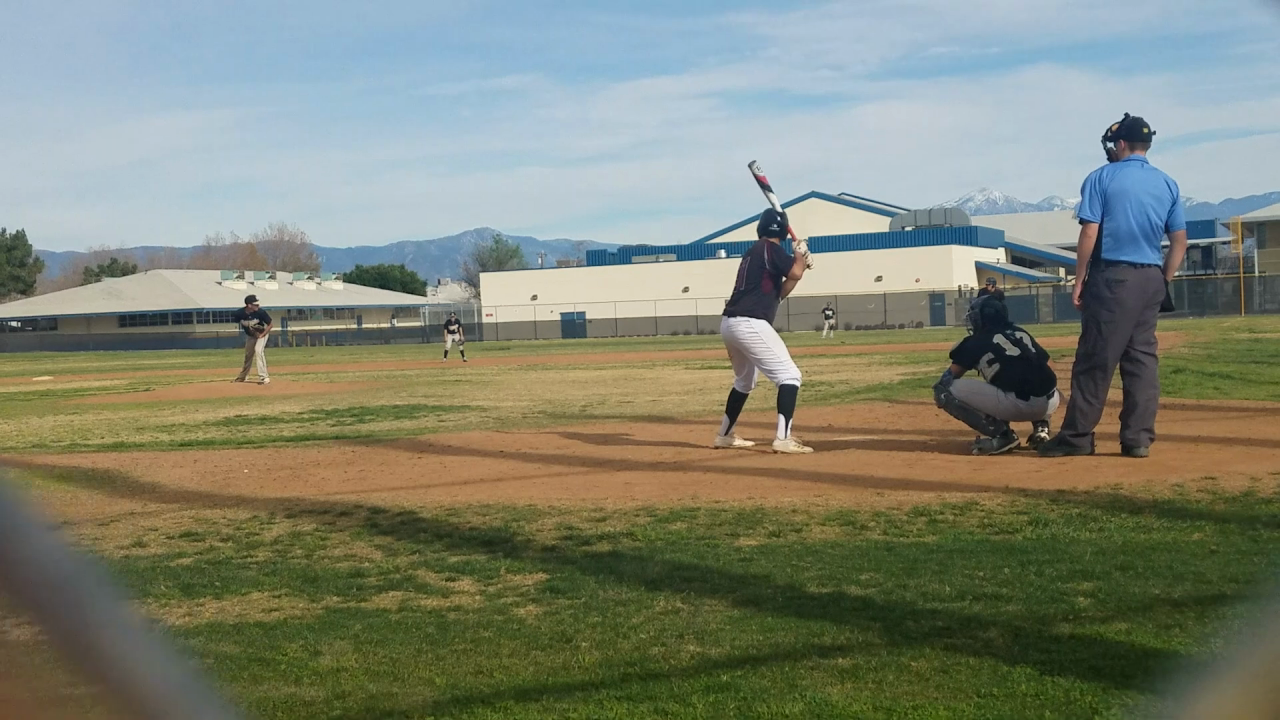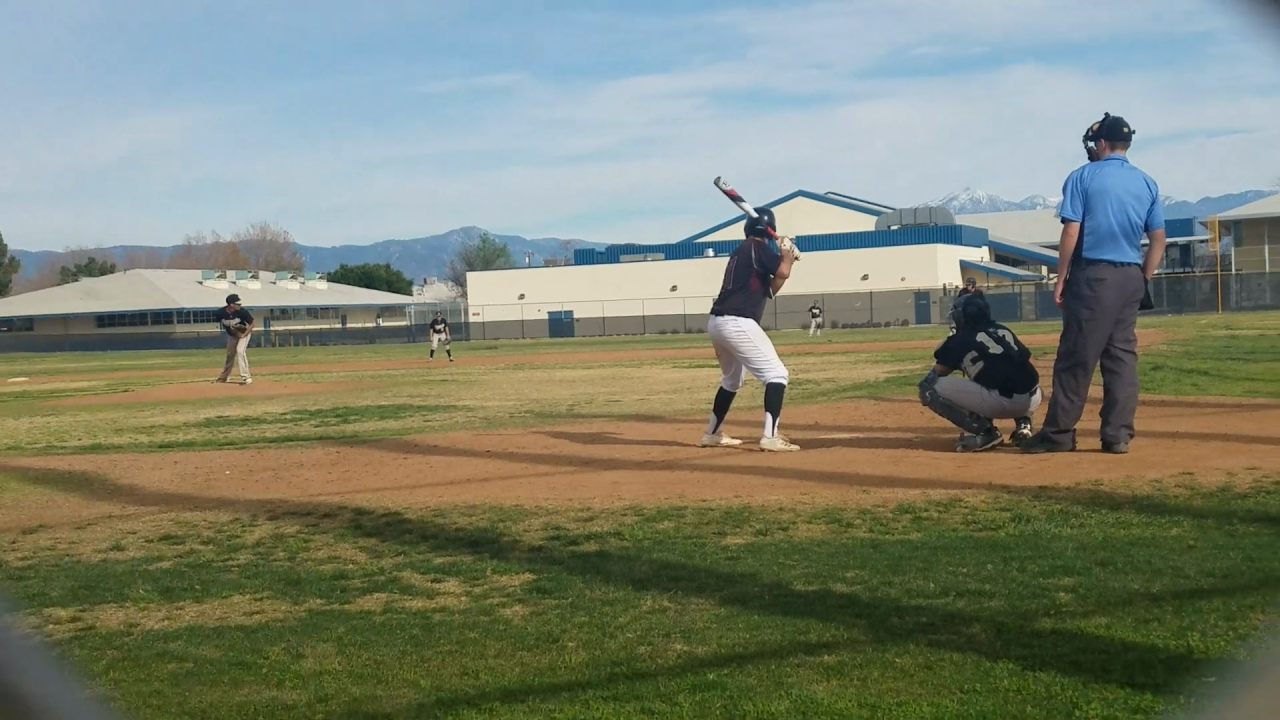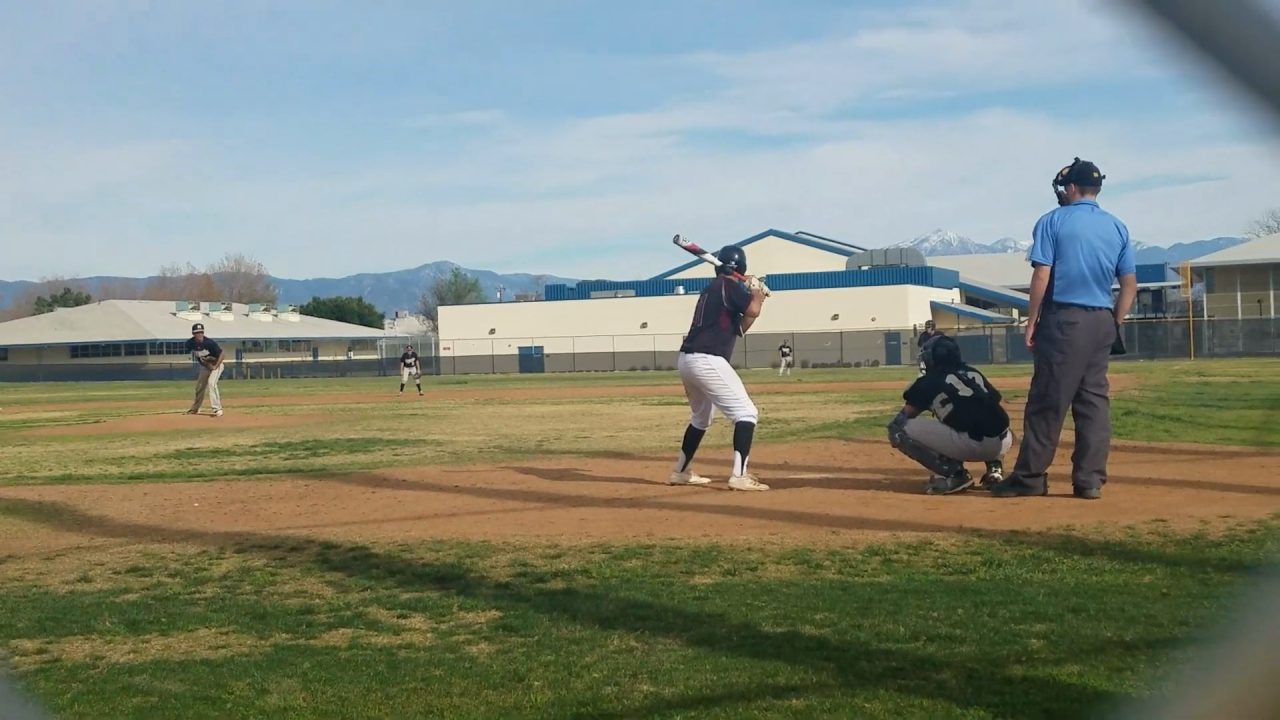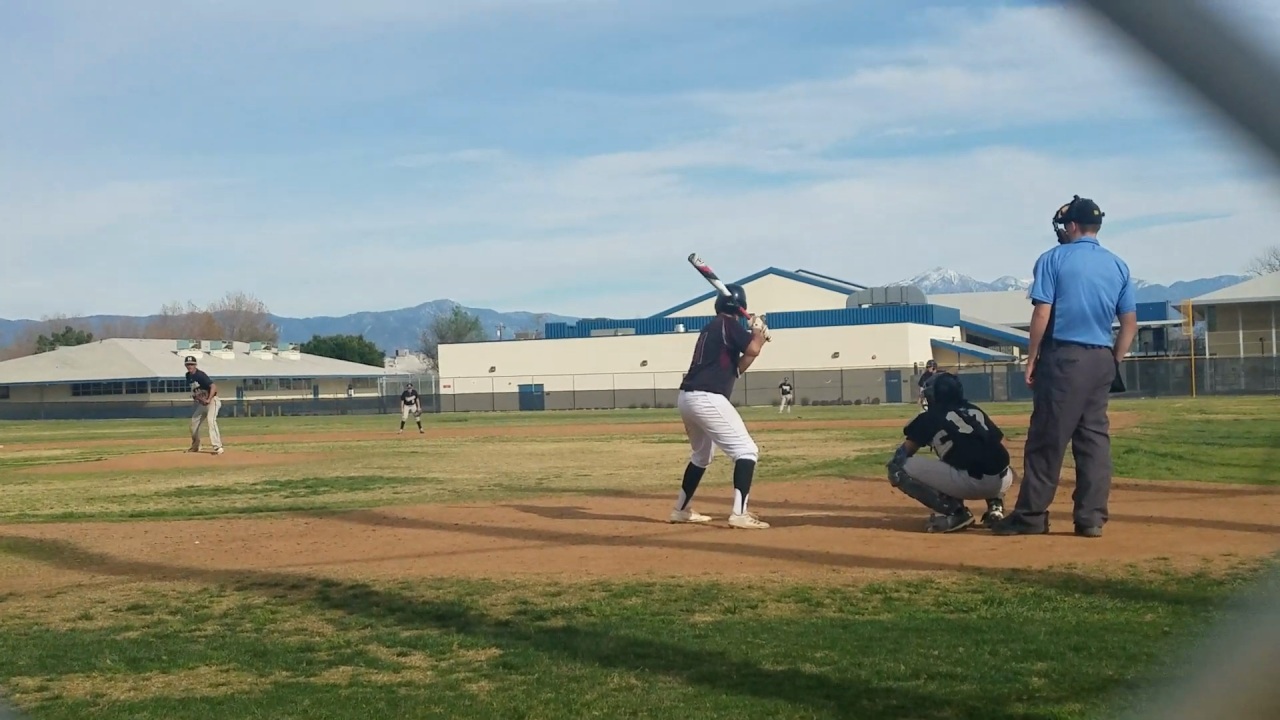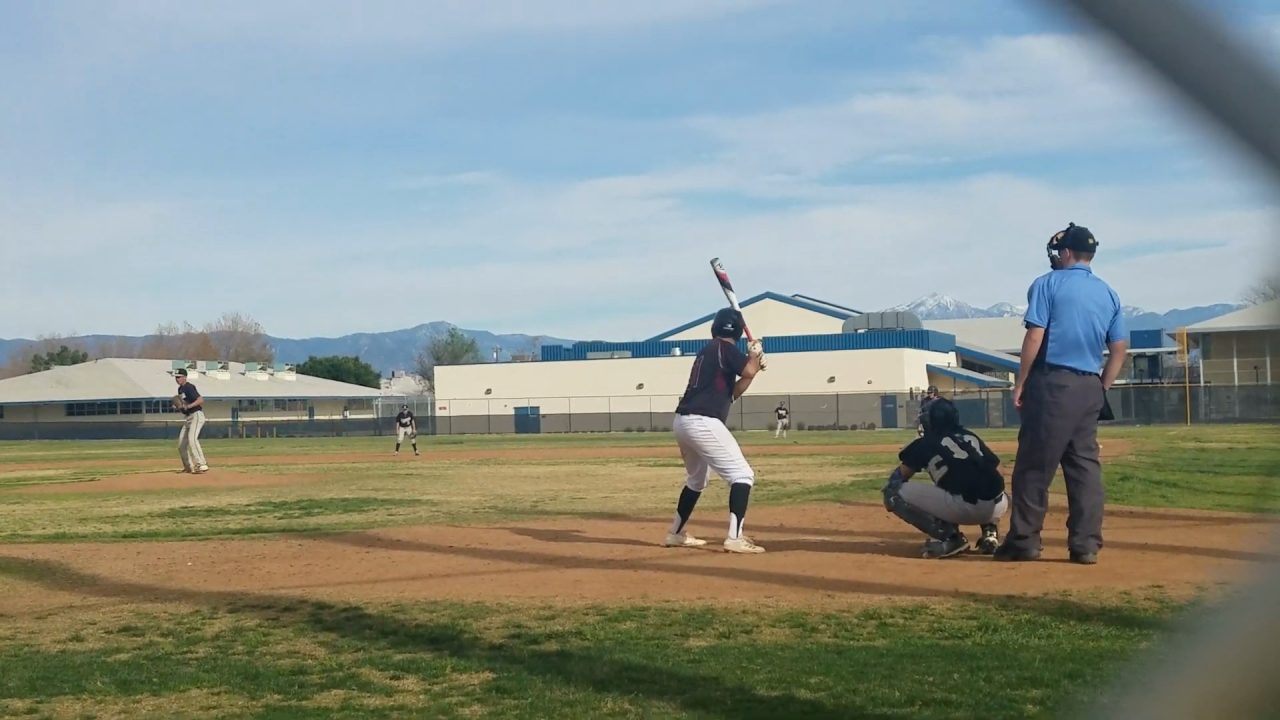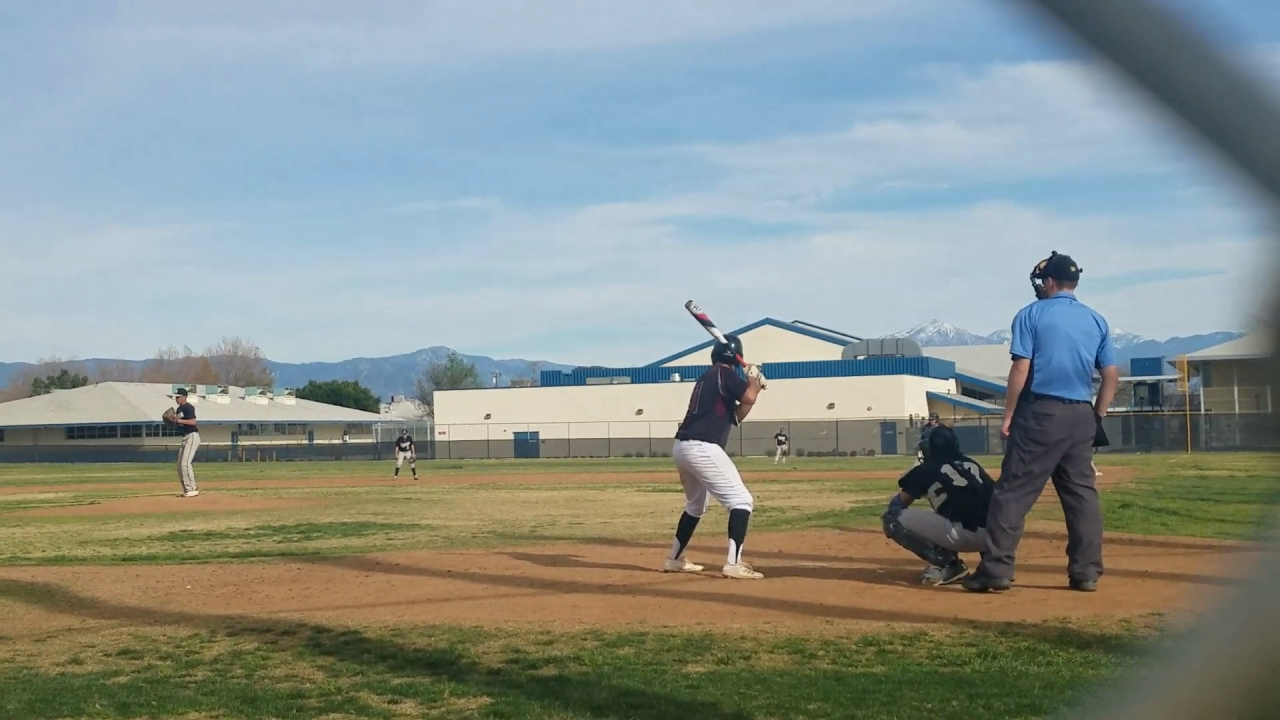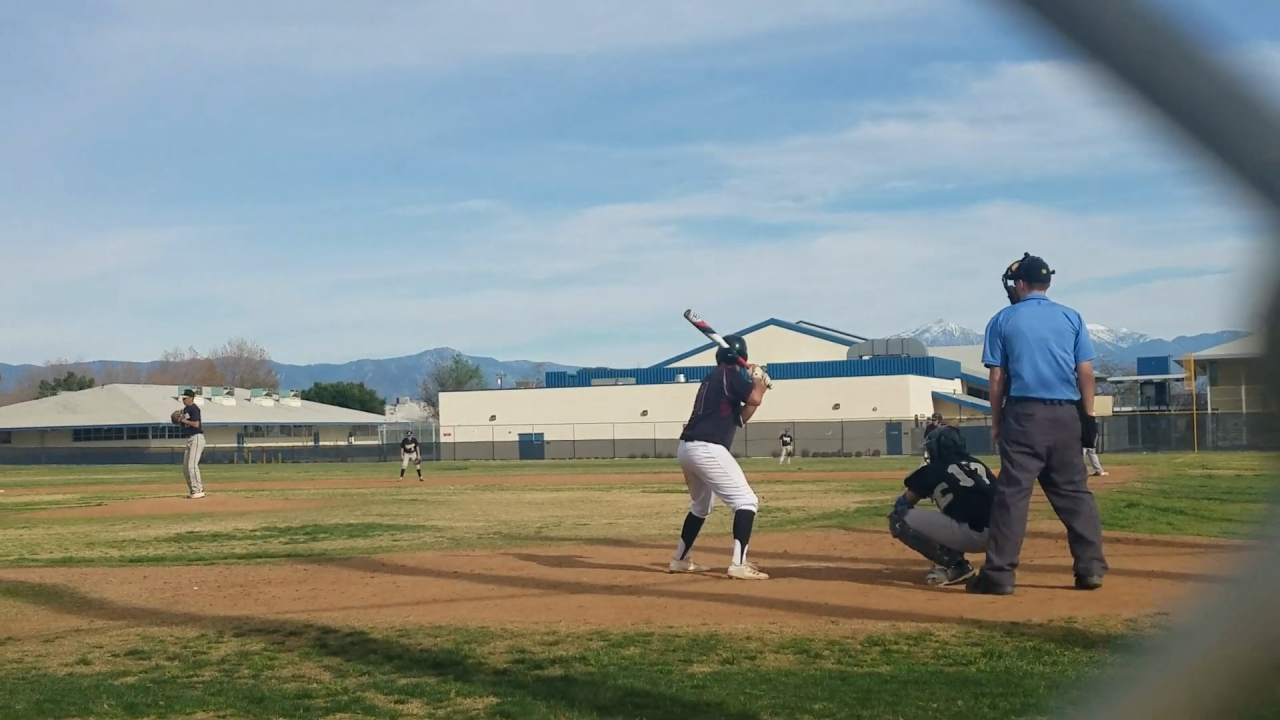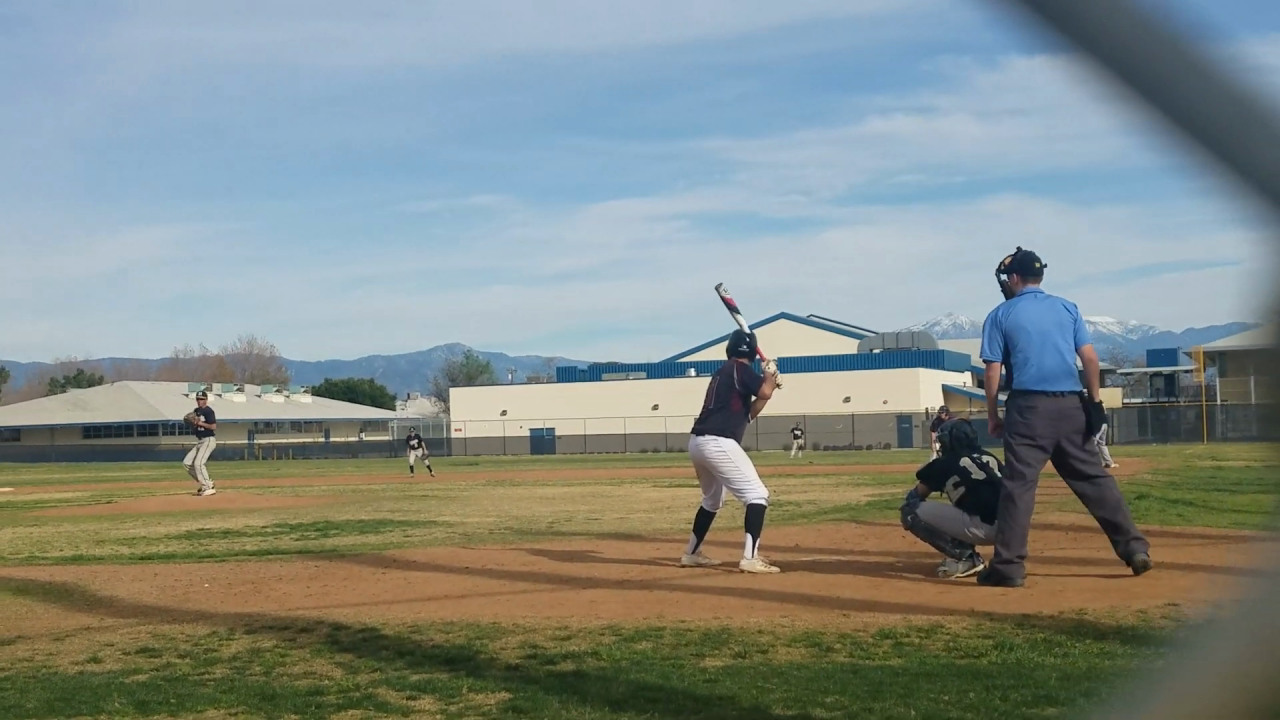
dt=0.3s
person 1, frame 1
left shoulder: (1102, 177)
right shoulder: (1168, 184)
left elbow: (1090, 234)
right elbow: (1179, 241)
left wrist: (1079, 280)
right wrist: (1164, 282)
left hip: (1112, 277)
right hip: (1151, 279)
left knee: (1096, 358)
right knee: (1143, 358)
left ankle: (1078, 437)
right ankle: (1138, 438)
person 1, frame 2
left shoulder: (1083, 177)
right shoulder: (1147, 184)
left elbow: (1071, 233)
right elbow: (1158, 240)
left wrist: (1061, 278)
right wrist: (1143, 280)
left hip: (1092, 276)
right hip: (1130, 277)
left knee: (1077, 356)
right knee: (1123, 356)
left ankle: (1058, 433)
right ankle: (1119, 434)
person 1, frame 3
left shoulder: (1053, 221)
right shoulder: (1118, 227)
left elbow: (1042, 276)
right elbow: (1129, 284)
left wrist: (1032, 322)
right wrist: (1114, 324)
left hip: (1064, 319)
right hip: (1102, 321)
left knee: (1048, 400)
right knee: (1095, 400)
left ankle: (1030, 477)
right ankle: (1091, 479)
person 1, frame 4
left shoulder: (1053, 259)
right shoulder: (1118, 266)
left elbow: (1042, 314)
right elbow: (1129, 323)
left wrist: (1032, 359)
right wrist: (1113, 362)
left hip: (1063, 358)
right hip: (1101, 360)
left knee: (1047, 438)
right knee: (1095, 438)
left ankle: (1031, 515)
right ankle: (1092, 517)
person 1, frame 5
left shoulder: (1048, 283)
right shoulder: (1109, 294)
left elbow: (1035, 338)
right elbow: (1119, 351)
left wrist: (1021, 382)
right wrist: (1101, 389)
left hip: (1053, 382)
right hip: (1089, 386)
left knee: (1034, 463)
right knee: (1085, 464)
left ankle: (1024, 540)
right ankle: (1086, 543)
person 1, frame 6
left shoulder: (1031, 314)
right shoulder: (1096, 320)
left elbow: (1021, 370)
right elbow: (1111, 376)
left wrist: (1008, 414)
right wrist: (1096, 416)
left hip: (1039, 412)
right hip: (1080, 415)
left knee: (1014, 491)
right knee: (1082, 493)
left ankle: (996, 568)
right ankle: (1086, 571)
person 1, frame 7
left shoulder: (1003, 320)
right shoulder: (1071, 317)
left elbow: (997, 378)
right elbow: (1086, 371)
left wrist: (997, 421)
right wrist: (1087, 415)
left hip: (1024, 415)
right hip: (1066, 415)
left knee: (1012, 494)
right knee: (1075, 493)
left ankle: (999, 574)
right ankle: (1090, 566)
person 1, frame 8
left shoulder: (1000, 315)
right shoulder: (1067, 308)
left elbow: (993, 372)
right elbow: (1089, 358)
left wrist: (993, 415)
right wrist: (1094, 401)
left hip: (1028, 409)
right hip: (1071, 405)
left knee: (1018, 486)
right knee: (1094, 479)
left ankle: (1007, 566)
right ankle: (1133, 547)
person 2, frame 1
left shoulder: (753, 252)
right shoulder: (770, 249)
left elbow: (778, 293)
right elbow: (795, 274)
left wrist: (801, 265)
right wrist: (800, 254)
left hip: (731, 324)
right hip: (750, 324)
left knee: (745, 380)
right knee: (789, 375)
left ankle: (725, 435)
right ankle: (783, 438)
person 2, frame 2
left shoulder: (740, 251)
right shoulder: (757, 248)
left elbow: (769, 290)
right elbow: (783, 272)
left wrist: (788, 258)
right wrist: (786, 252)
left hip: (718, 323)
right hip: (737, 323)
left knee: (732, 379)
right knee: (776, 374)
left ankle: (712, 433)
right ankle: (770, 437)
person 2, frame 3
left shoulder: (711, 289)
right shoulder: (728, 286)
left elbow: (740, 328)
right elbow: (754, 310)
left wrist: (757, 296)
right wrist: (755, 292)
left hip: (688, 360)
right hip: (707, 360)
left knee: (701, 417)
right knee: (746, 412)
left ankle: (681, 472)
right ankle: (739, 475)
person 2, frame 4
left shoulder: (711, 328)
right shoulder: (728, 324)
left elbow: (736, 369)
right elbow: (753, 350)
left wrist: (758, 339)
right wrist: (758, 332)
left hip: (688, 398)
right hip: (707, 399)
left knee: (701, 455)
right knee: (746, 450)
left ankle: (681, 509)
right ankle: (739, 513)
person 2, frame 5
left shoulder: (706, 352)
right shoulder: (724, 348)
left elbow: (732, 394)
right elbow: (748, 372)
left wrist: (755, 364)
right wrist: (754, 356)
left hip: (684, 422)
right hip: (702, 422)
left knee: (697, 479)
right knee: (742, 474)
left ankle: (676, 533)
right ankle: (735, 538)
person 2, frame 6
left shoulder: (707, 377)
right shoulder: (724, 374)
left elbow: (736, 416)
right elbow: (749, 398)
left wrist: (755, 386)
right wrist: (752, 380)
left hip: (683, 447)
right hip: (702, 448)
left knee: (696, 505)
right knee: (741, 500)
left ankle: (675, 559)
right ankle: (733, 564)
person 2, frame 7
left shoulder: (712, 378)
right shoulder: (729, 374)
left elbow: (740, 418)
right elbow: (755, 400)
left wrist: (758, 387)
right wrist: (757, 381)
left hip: (688, 449)
right hip: (707, 449)
left knee: (701, 505)
right knee: (746, 501)
left ankle: (680, 559)
right ankle: (738, 564)
person 2, frame 8
left shoulder: (723, 372)
right shoulder: (739, 369)
left elbow: (749, 413)
right elbow: (764, 392)
left wrist: (769, 384)
right wrist: (770, 376)
left hip: (698, 443)
right hip: (718, 443)
left knee: (712, 499)
right knee: (757, 495)
left ankle: (692, 554)
right ankle: (750, 558)
person 3, frame 1
left shoulder: (975, 341)
right shoulder: (1021, 333)
left elbow: (951, 376)
right elbow: (1048, 368)
left hip: (1015, 404)
left knee: (944, 390)
left ankle: (999, 433)
right ankle: (1041, 426)
person 3, frame 2
left shoulder: (959, 340)
right shoulder: (1004, 331)
left elbow: (935, 376)
right elbow: (1028, 364)
left hip: (999, 402)
right hip: (1032, 399)
left knee: (928, 387)
left ankle: (983, 431)
right ankle: (1023, 423)
person 3, frame 3
left shoulder: (929, 381)
right shoulder: (973, 373)
left elbow: (905, 416)
right elbow: (999, 408)
left hip: (969, 445)
left knee: (898, 429)
left ankle: (952, 473)
right ankle: (994, 467)
person 3, frame 4
left shoulder: (930, 417)
right shoulder: (976, 411)
left elbow: (903, 454)
right elbow: (999, 447)
left hip: (969, 483)
right hip: (1003, 481)
left knee: (897, 468)
left ankle: (953, 511)
right ankle: (995, 505)
person 3, frame 5
left shoulder: (925, 443)
right shoulder: (971, 437)
left elbow: (899, 478)
right elbow: (994, 471)
left hip: (964, 507)
left knee: (893, 492)
left ankle: (948, 537)
right ankle: (989, 530)
person 3, frame 6
left shoulder: (925, 470)
right shoulder: (971, 464)
left elbow: (897, 505)
right elbow: (992, 497)
left hip: (964, 534)
left knee: (892, 519)
left ankle: (947, 564)
person 3, frame 7
left shoulder: (932, 470)
right shoulder: (977, 465)
left elbow: (902, 505)
left hip: (971, 535)
left knee: (898, 518)
left ankle: (953, 564)
person 3, frame 8
left shoulder: (944, 463)
right shoulder: (989, 458)
left elbow: (914, 497)
left hip: (983, 528)
left knee: (909, 511)
left ankle: (964, 557)
right ankle: (976, 552)
